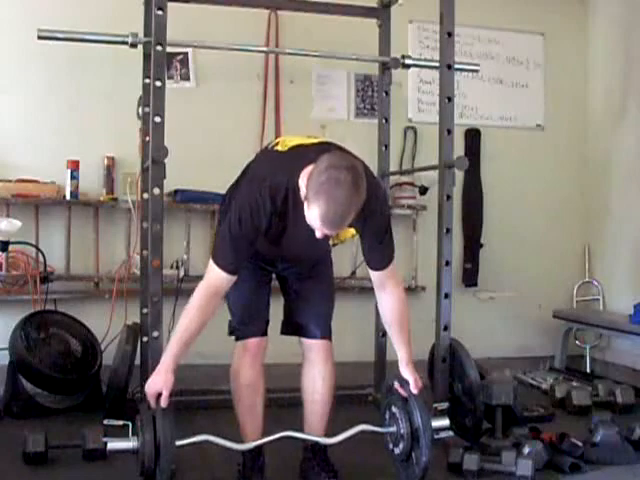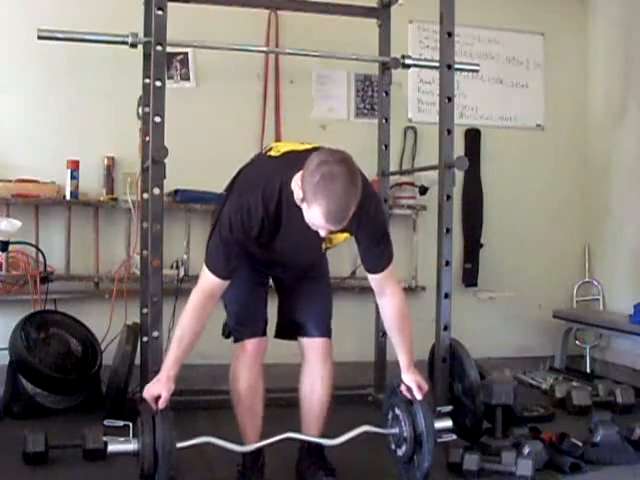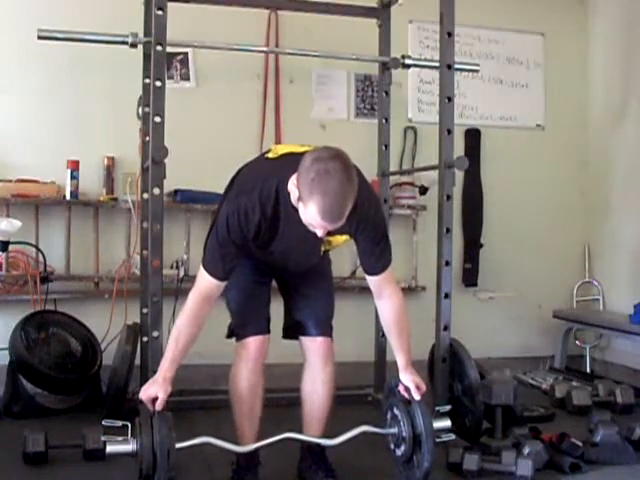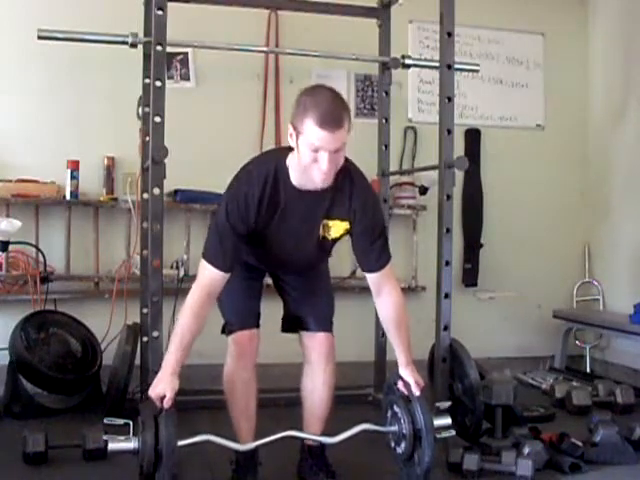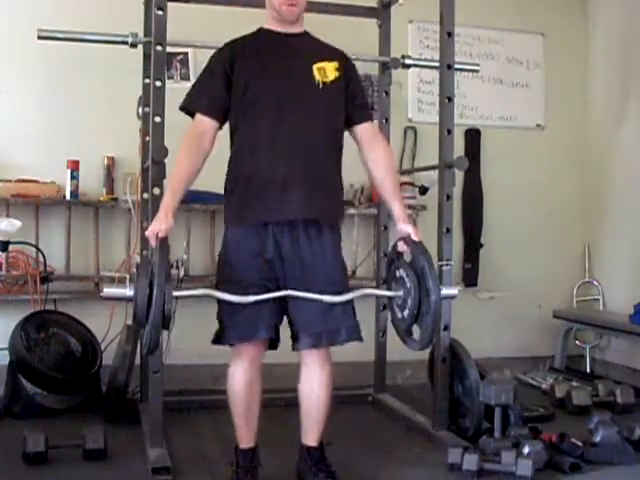
dt=1s
person 1, frame 1
left shoulder: (371, 200)
right shoulder: (260, 193)
left elbow: (387, 284)
right elbow: (213, 287)
left wrist: (405, 361)
right wrist: (167, 364)
left hip: (309, 257)
right hip: (251, 249)
left knee: (319, 344)
right knee: (251, 343)
person 1, frame 2
left shoulder: (364, 203)
right shoulder: (252, 197)
left elbow: (387, 287)
right elbow: (208, 290)
left wrist: (407, 366)
right wrist: (168, 373)
left hip: (305, 259)
right hip: (247, 254)
left knee: (318, 345)
right knee: (250, 346)
person 1, frame 3
left shoulder: (363, 203)
right shoulder: (250, 198)
left elbow: (385, 289)
right elbow: (205, 292)
left wrist: (405, 366)
right wrist: (165, 374)
left hip: (308, 261)
right hip: (248, 255)
left knee: (320, 346)
right knee: (253, 345)
person 1, frame 4
left shoulder: (358, 193)
right shoulder: (253, 185)
left elbow: (383, 284)
right elbow: (207, 285)
left wrist: (405, 362)
right wrist: (170, 370)
left hip: (305, 260)
right hip: (245, 257)
left knee: (321, 347)
right knee: (243, 344)
person 1, frame 5
left shoulder: (335, 60)
right shoulder: (237, 55)
left elbow: (369, 139)
right elbow: (201, 133)
left wrist: (400, 216)
right wrist: (167, 208)
left hip: (317, 224)
right hip: (251, 223)
left knee: (317, 348)
right knee: (247, 348)
